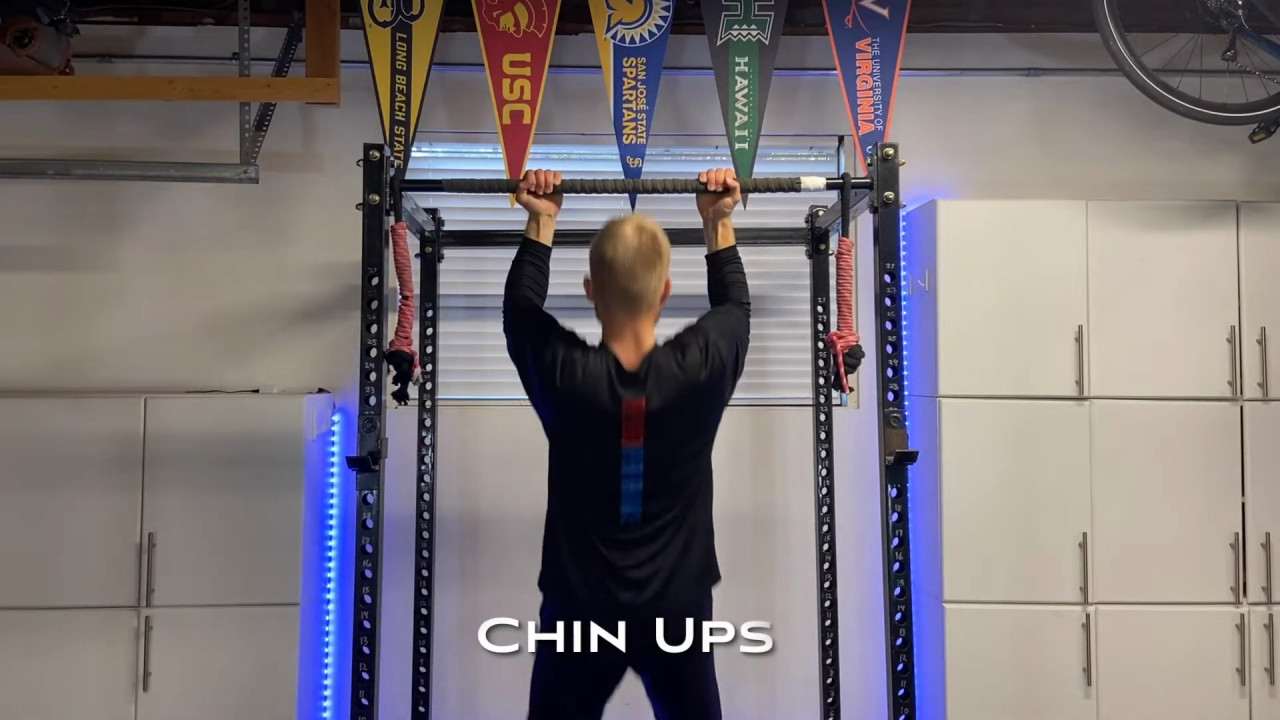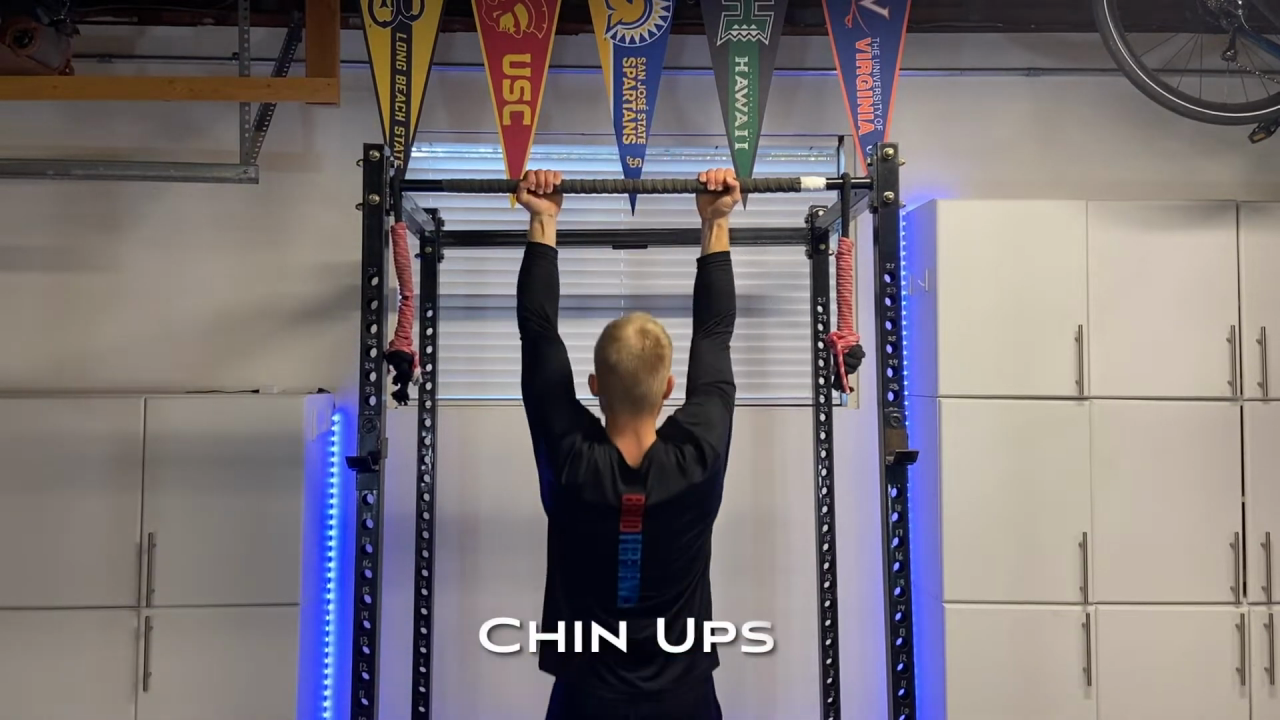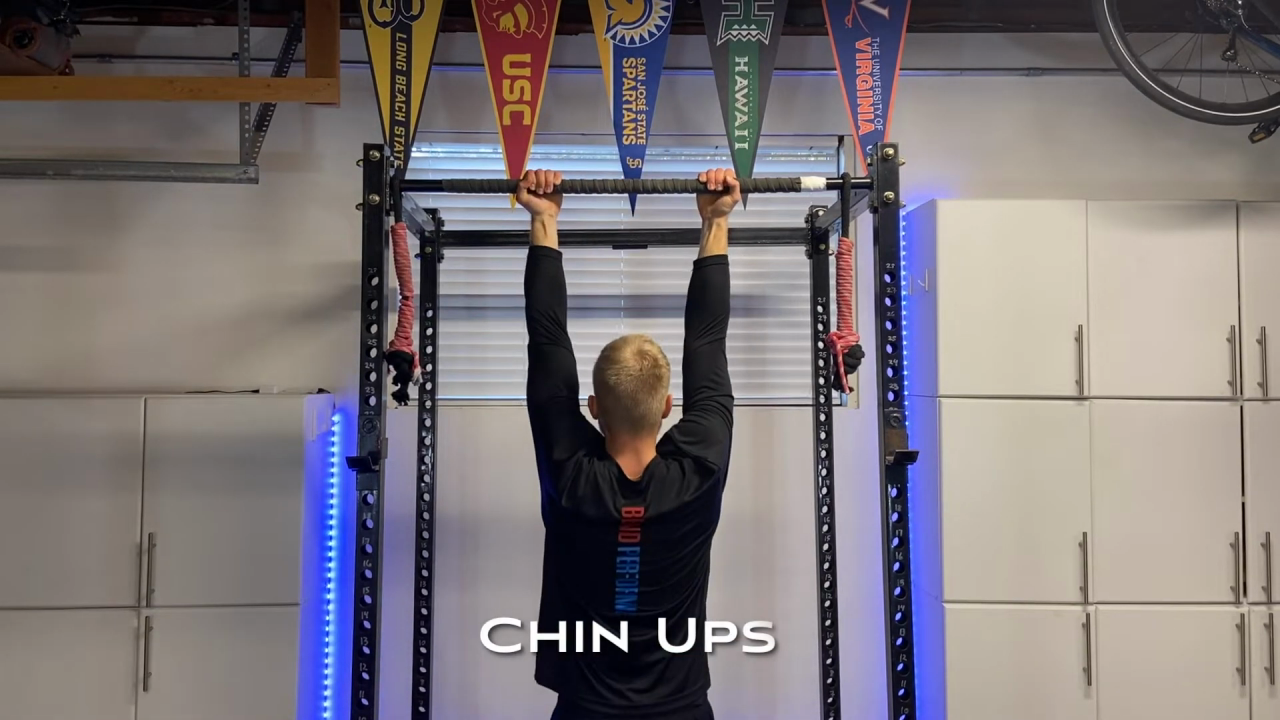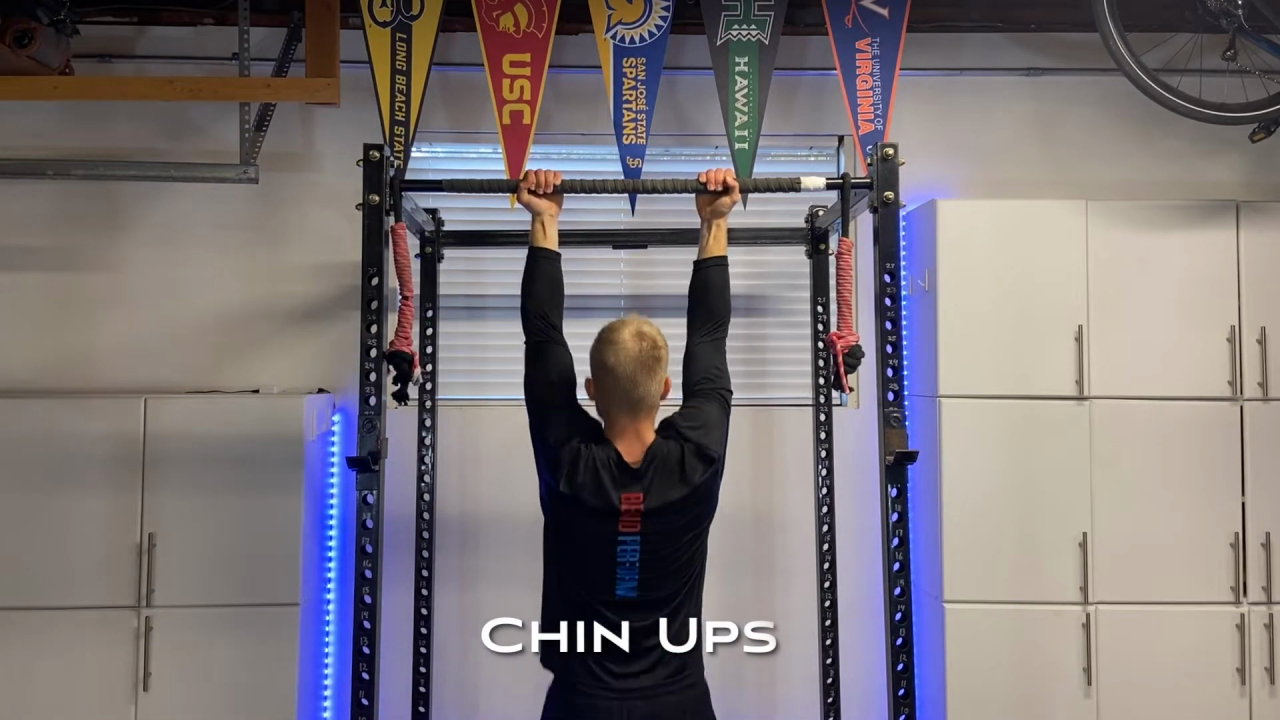
dt=0.4s
person 1, frame 1
left shoulder: (564, 379)
right shoulder: (699, 374)
left elbow: (520, 310)
right elbow: (734, 307)
left wrist: (541, 221)
right wrist: (719, 222)
left hip: (580, 608)
right hip: (677, 610)
person 1, frame 2
left shoulder: (568, 465)
right shoulder: (698, 460)
left elbow: (538, 332)
right elbow: (714, 332)
left wrist: (543, 222)
right wrist: (716, 223)
person 1, frame 3
left shoulder: (569, 476)
right shoulder: (699, 474)
left elbow: (547, 336)
right elbow: (707, 335)
left wrist: (544, 222)
right wrist: (715, 223)
person 1, frame 4
left shoulder: (567, 464)
right shoulder: (698, 459)
left elbow: (542, 334)
right elbow: (710, 332)
left wrist: (544, 222)
right wrist: (714, 224)
